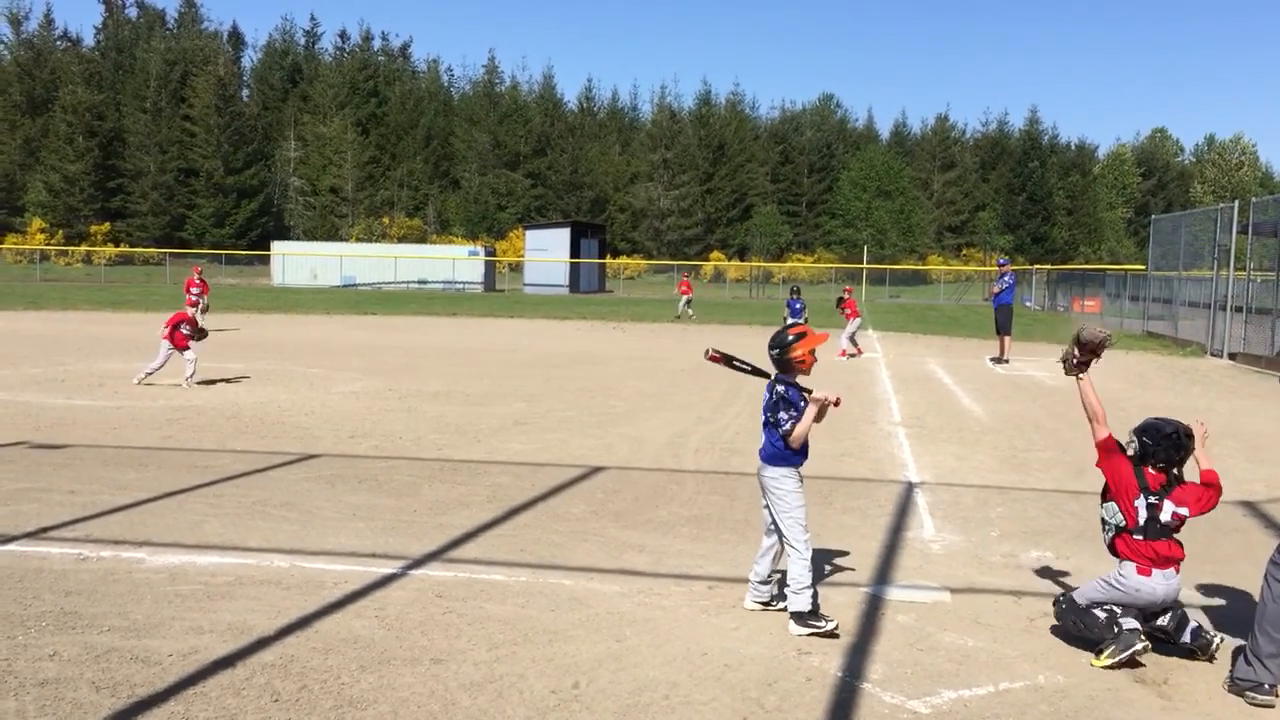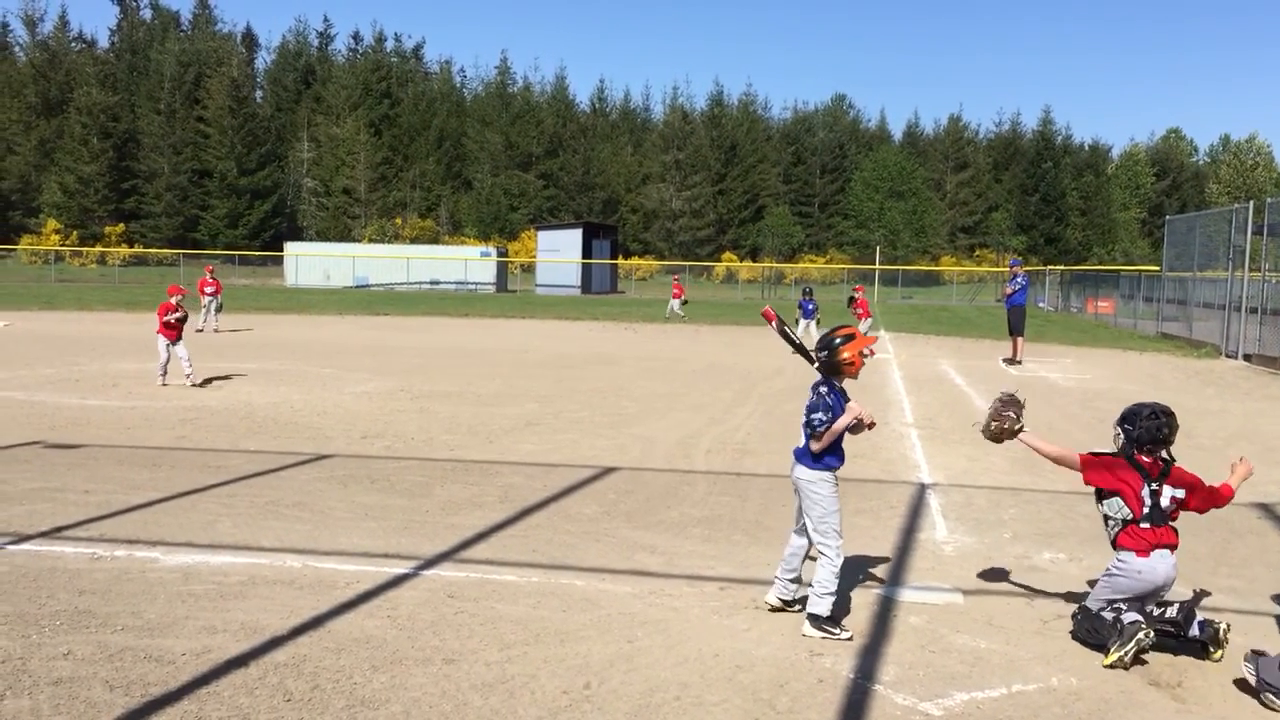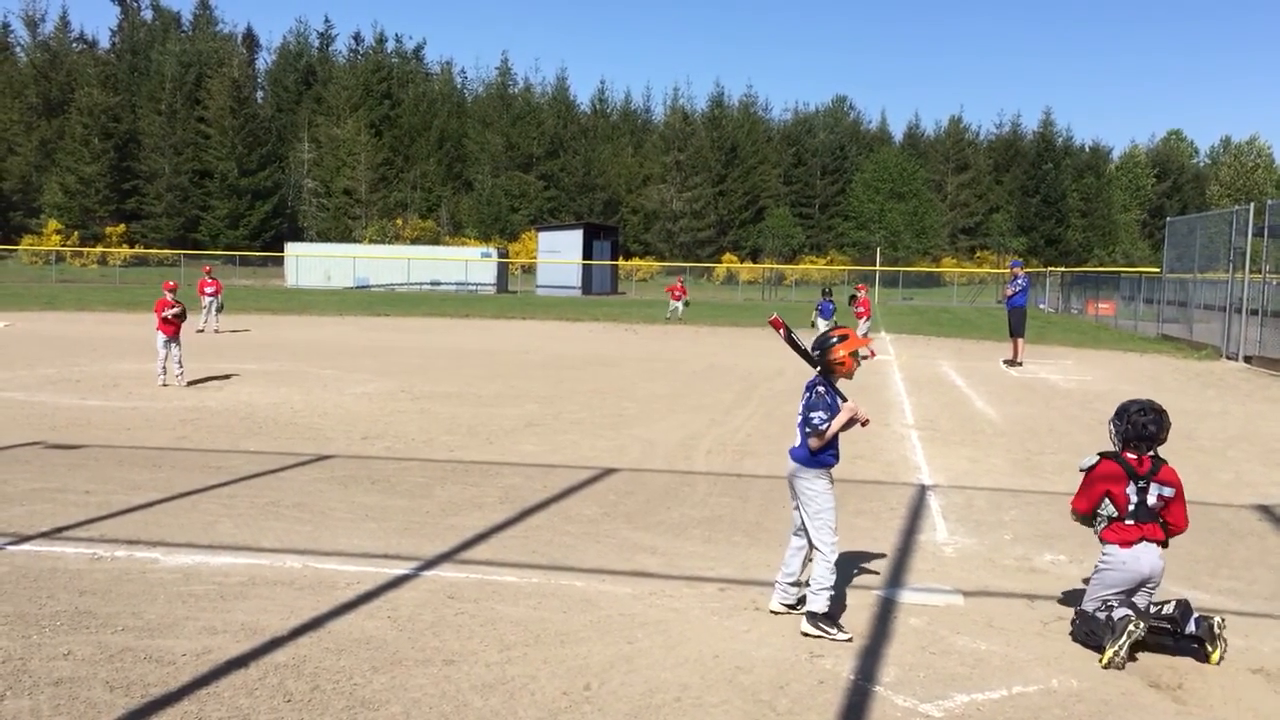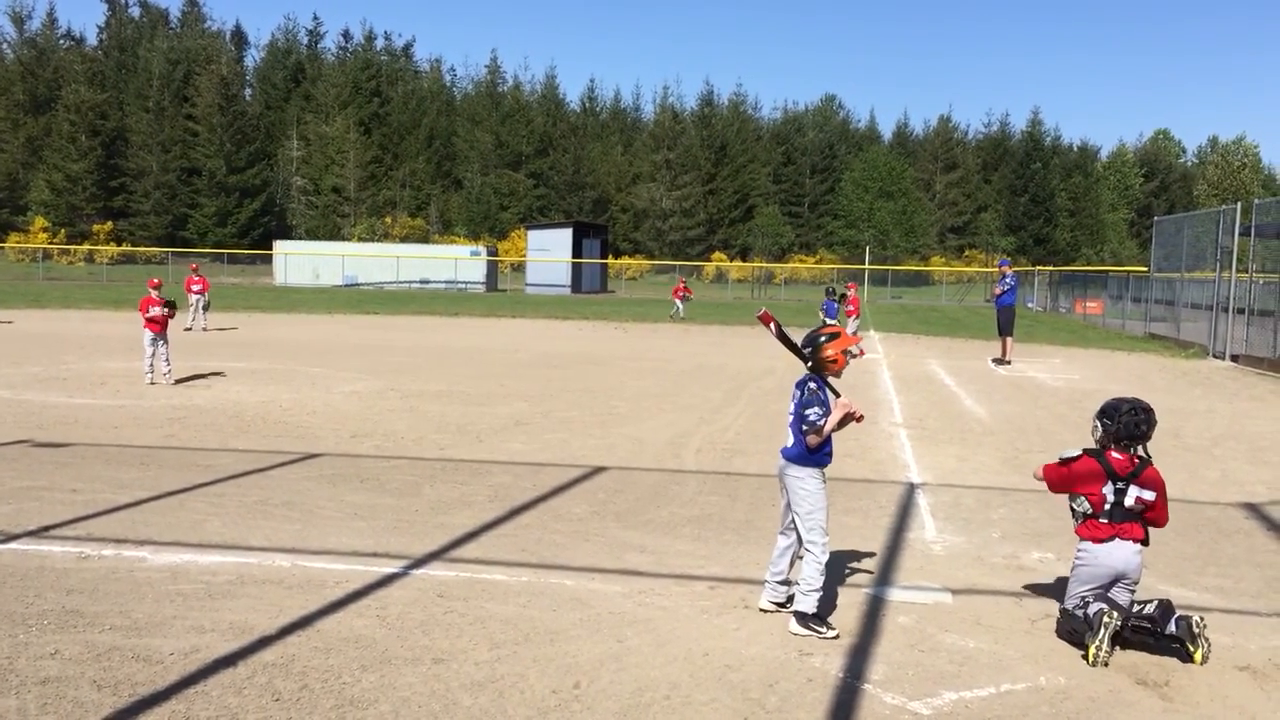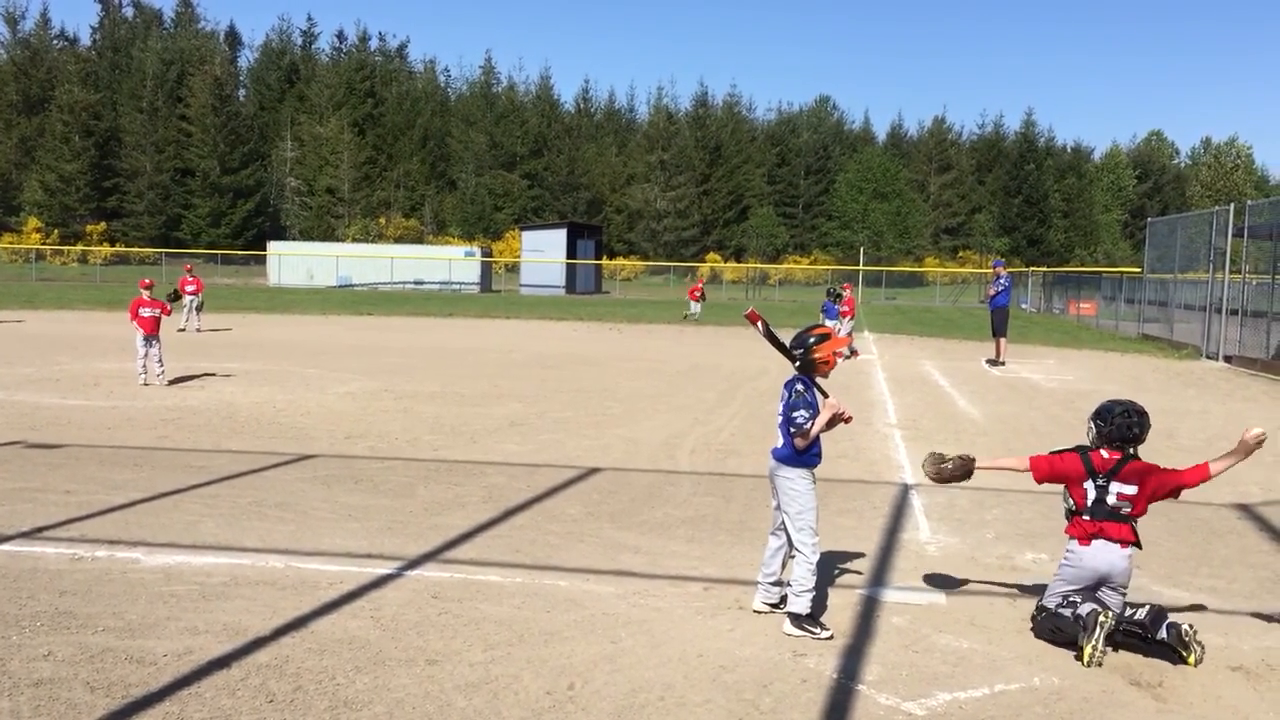
dt=0.5s
person 1, frame 1
left shoulder: (787, 387)
right shoulder: (781, 392)
left elbow: (813, 419)
right elbow: (795, 440)
left wrist: (823, 404)
right wrist: (813, 406)
left hip: (774, 471)
right hip: (782, 474)
left knee: (774, 535)
right knee: (799, 543)
left ankle: (759, 594)
right ankle: (802, 613)
person 1, frame 2
left shoulder: (833, 390)
right shoulder: (824, 395)
left elbow: (848, 430)
right elbow: (816, 444)
left wrist: (860, 422)
right wrist: (847, 417)
left hip: (805, 472)
right hip: (817, 476)
left knee: (802, 534)
right knee: (830, 547)
left ankle: (782, 592)
right ankle: (818, 617)
person 1, frame 3
left shoulder: (821, 387)
right shoulder: (821, 393)
right elbow: (816, 441)
left wrist: (852, 419)
right wrist: (844, 415)
left hip: (803, 470)
right hip: (812, 474)
left knee: (802, 536)
right knee: (825, 544)
left ankle: (785, 596)
right ankle: (816, 614)
person 1, frame 4
left shoulder: (807, 384)
right shoulder: (813, 391)
right elbow: (814, 438)
left wrist: (846, 417)
right wrist: (838, 412)
left hip: (793, 467)
right hip: (805, 473)
left knee: (790, 534)
right knee: (816, 544)
left ankle: (774, 594)
right ankle: (804, 614)
person 1, frame 5
left shoulder: (795, 385)
right shoulder: (801, 392)
right elbow: (801, 440)
left wrist: (834, 419)
right wrist: (825, 413)
left hip: (783, 468)
right hip: (795, 473)
left knee: (781, 534)
right knee: (806, 544)
left ankle: (768, 595)
right ankle: (798, 615)
person 2, frame 1
left shoulder: (1125, 473)
right shoulder: (1186, 492)
left elbow: (1099, 423)
right elbow: (1212, 490)
left wrist: (1082, 375)
right wrist: (1199, 449)
left hip: (1136, 579)
right hip: (1170, 583)
left knee: (1066, 607)
right knee: (1149, 608)
left ankle: (1123, 633)
right ankle: (1192, 634)
person 2, frame 2
left shoulder: (1116, 467)
right shoulder: (1178, 475)
left elbow: (1066, 458)
right elbow: (1218, 497)
left wrist: (1022, 434)
right wrist: (1238, 476)
left hip: (1134, 564)
right hip: (1168, 565)
left knee: (1086, 621)
right knee: (1139, 611)
left ankle: (1128, 629)
right ankle: (1198, 625)
person 2, frame 3
left shoulder: (1103, 467)
right shoulder: (1167, 474)
left elbow: (1077, 514)
right elbow: (1178, 526)
left wrist: (1099, 522)
left hip: (1119, 556)
right hip: (1154, 558)
left knee: (1087, 622)
right knee: (1136, 615)
left ankle: (1121, 622)
right ankle: (1196, 625)
person 2, frame 4
left shoulder: (1086, 464)
right shoulder: (1151, 475)
left elbow: (1039, 473)
right elbow: (1158, 519)
left hip: (1095, 552)
right hip: (1132, 554)
left knee: (1072, 617)
right knee: (1117, 613)
left ankle: (1097, 615)
right ankle: (1176, 624)
person 2, frame 5
left shoulder: (1076, 461)
right shoulder: (1143, 473)
left elbow: (1025, 464)
right elbow: (1195, 475)
left wrist: (978, 463)
right wrist: (1239, 452)
left hip: (1083, 553)
right hip: (1121, 557)
left knee: (1047, 618)
right knee: (1108, 614)
left ankle: (1088, 617)
right ankle: (1167, 629)
